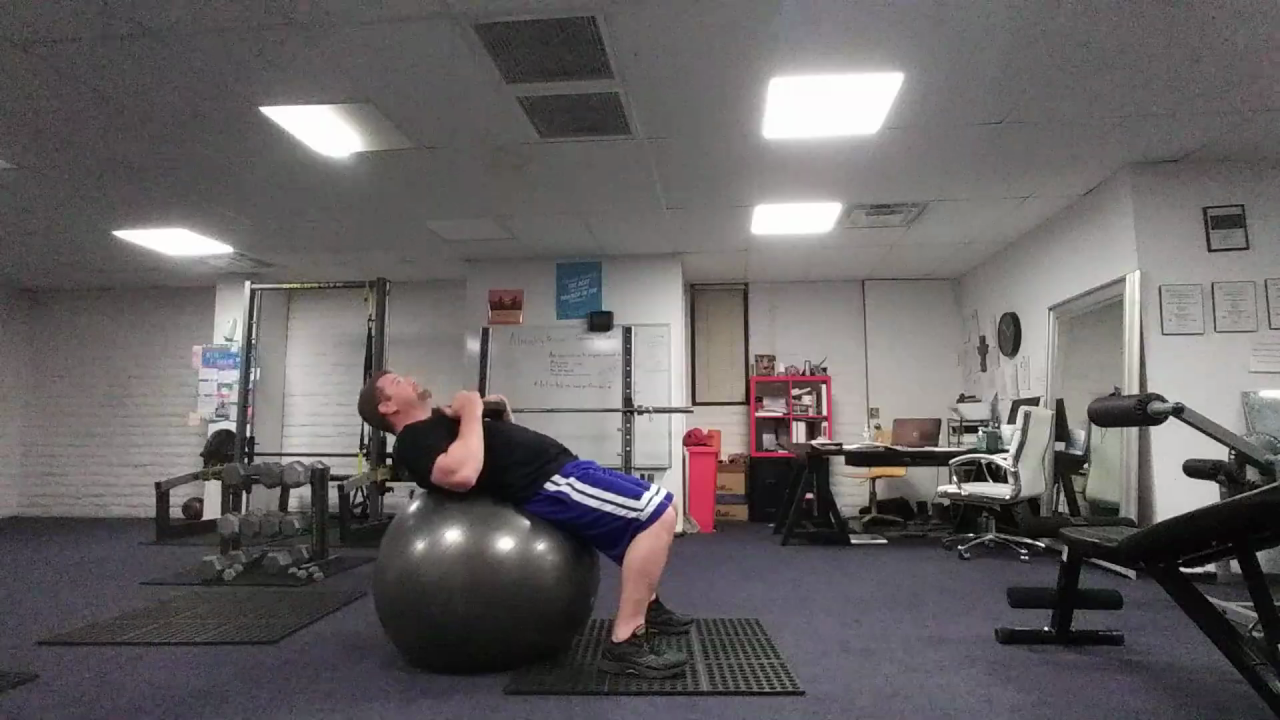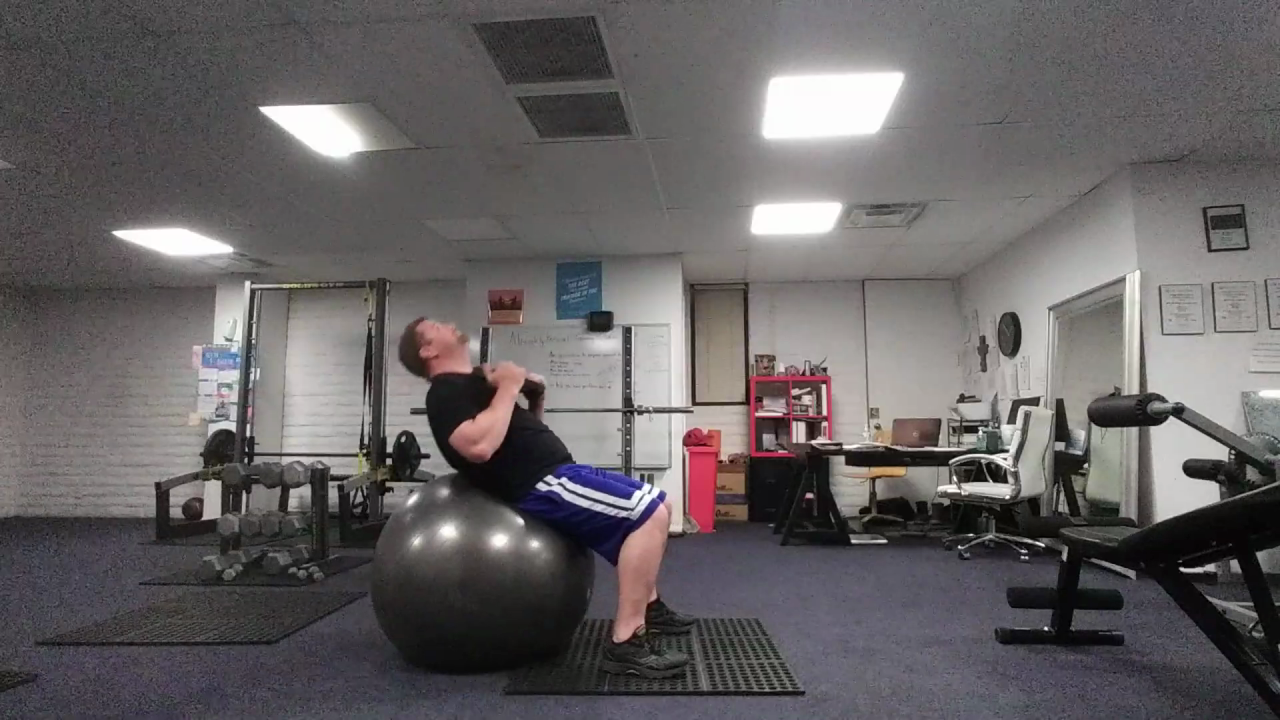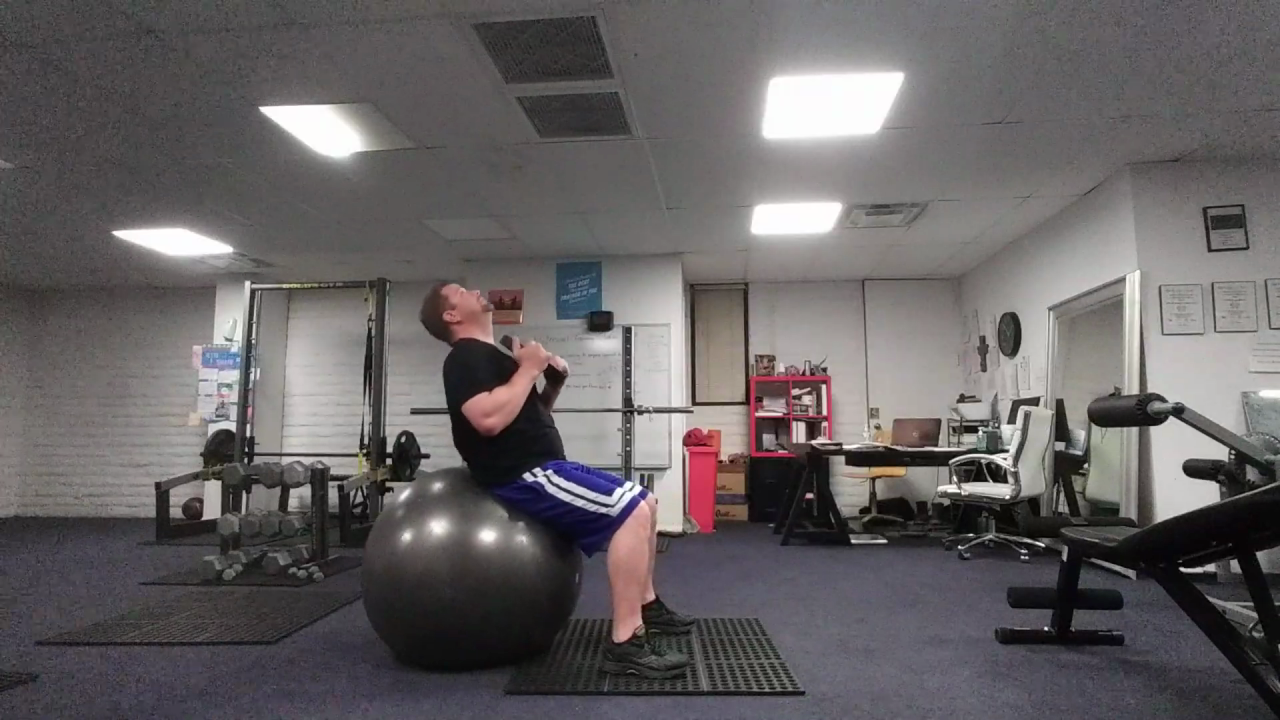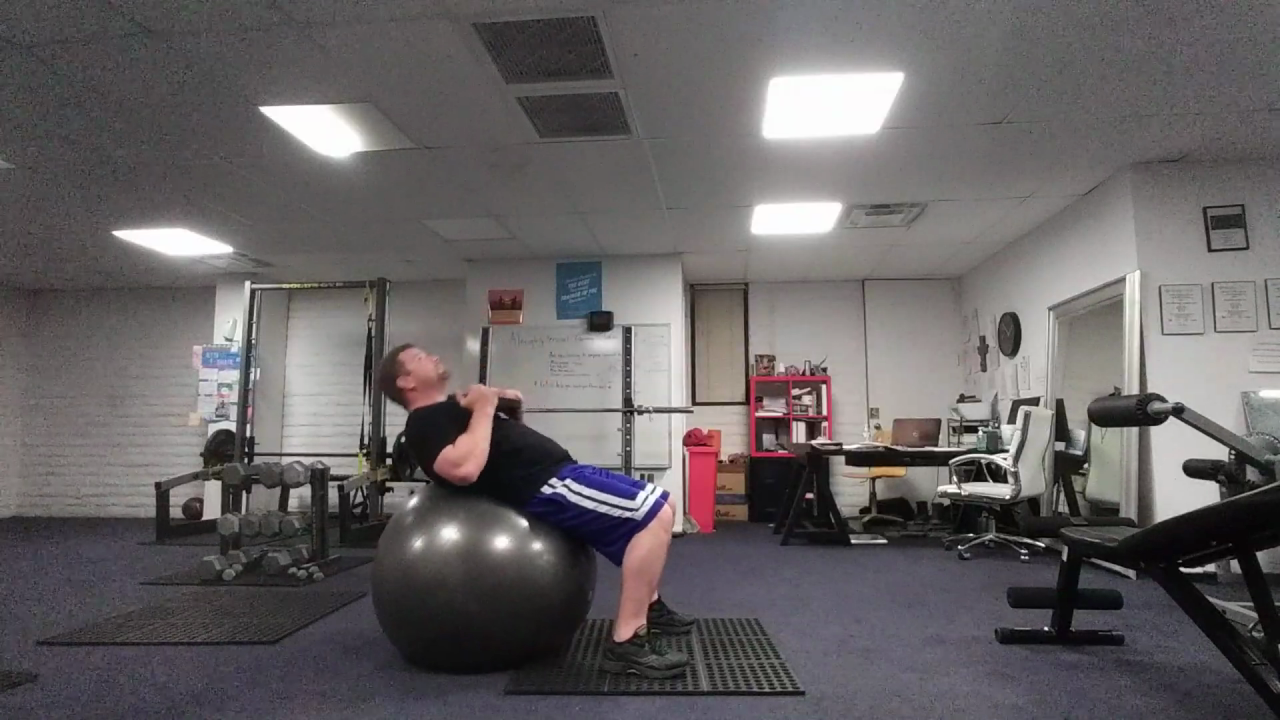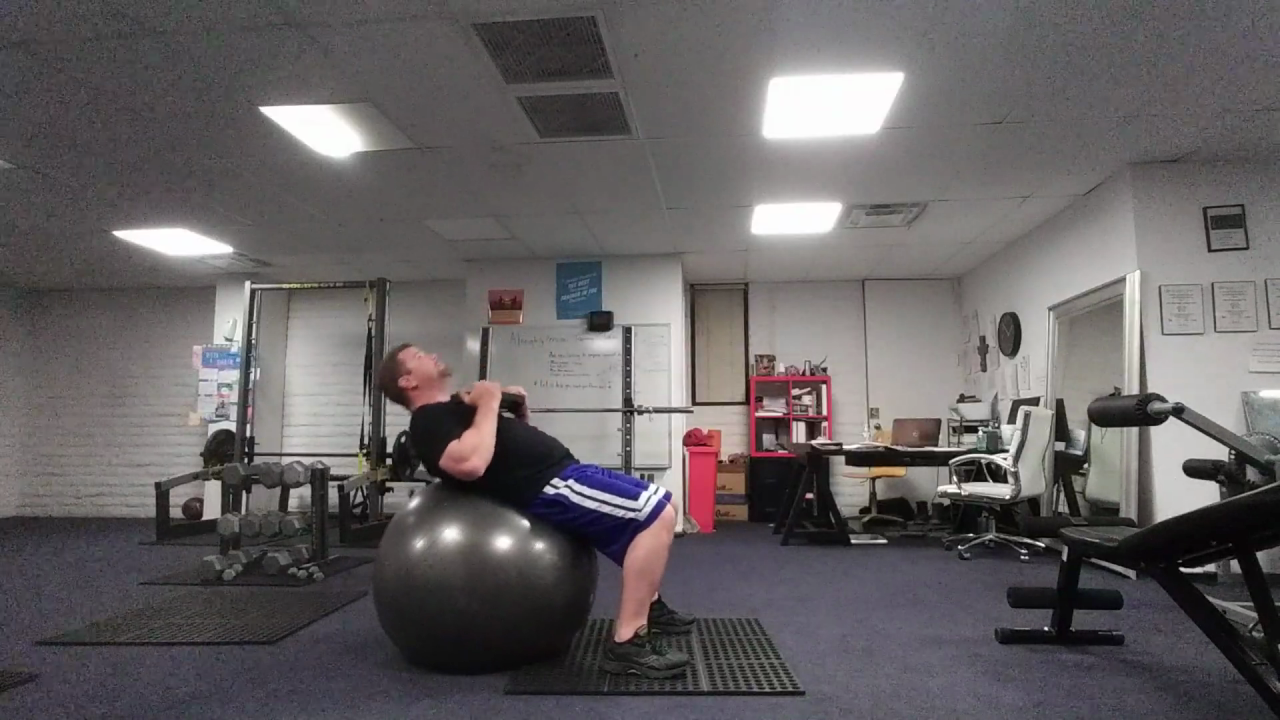
dt=0.7s
person 1, frame 1
left shoulder: (434, 428)
right shoulder: (414, 441)
right elbow: (463, 474)
left wrist: (501, 416)
right wrist: (471, 412)
left hip: (559, 471)
right hip: (549, 484)
left knee: (651, 510)
right knee: (659, 515)
left ankle: (646, 607)
right ankle: (625, 644)
person 1, frame 2
left shoulder: (470, 383)
right shoulder: (447, 392)
right elbow: (479, 446)
left wrist: (535, 398)
right wrist: (508, 388)
left hip: (553, 474)
right hip: (542, 486)
left knee: (649, 509)
right knee: (651, 513)
left ankle: (648, 607)
right ankle: (627, 644)
person 1, frame 3
left shoulder: (486, 355)
right shoulder: (466, 357)
right elbow: (489, 419)
left wrist: (554, 383)
right wrist: (528, 369)
left hip: (542, 468)
right hip: (524, 478)
left knee: (643, 503)
right knee: (634, 511)
left ankle: (647, 606)
right ankle: (627, 644)
person 1, frame 4
left shoulder: (447, 411)
right shoulder: (425, 424)
right elbow: (465, 468)
left wrist: (510, 411)
right wrist: (484, 408)
left hip: (556, 473)
right hip: (544, 486)
left knee: (654, 508)
right knee: (657, 515)
left ankle: (649, 607)
right ankle: (627, 644)
person 1, frame 5
left shoulder: (451, 410)
right shoulder: (428, 421)
right elbow: (471, 463)
left wrist: (520, 411)
right wrist: (488, 404)
left hip: (559, 474)
right hip: (548, 487)
left knee: (653, 509)
right knee: (659, 514)
left ankle: (649, 608)
right ankle: (627, 644)
